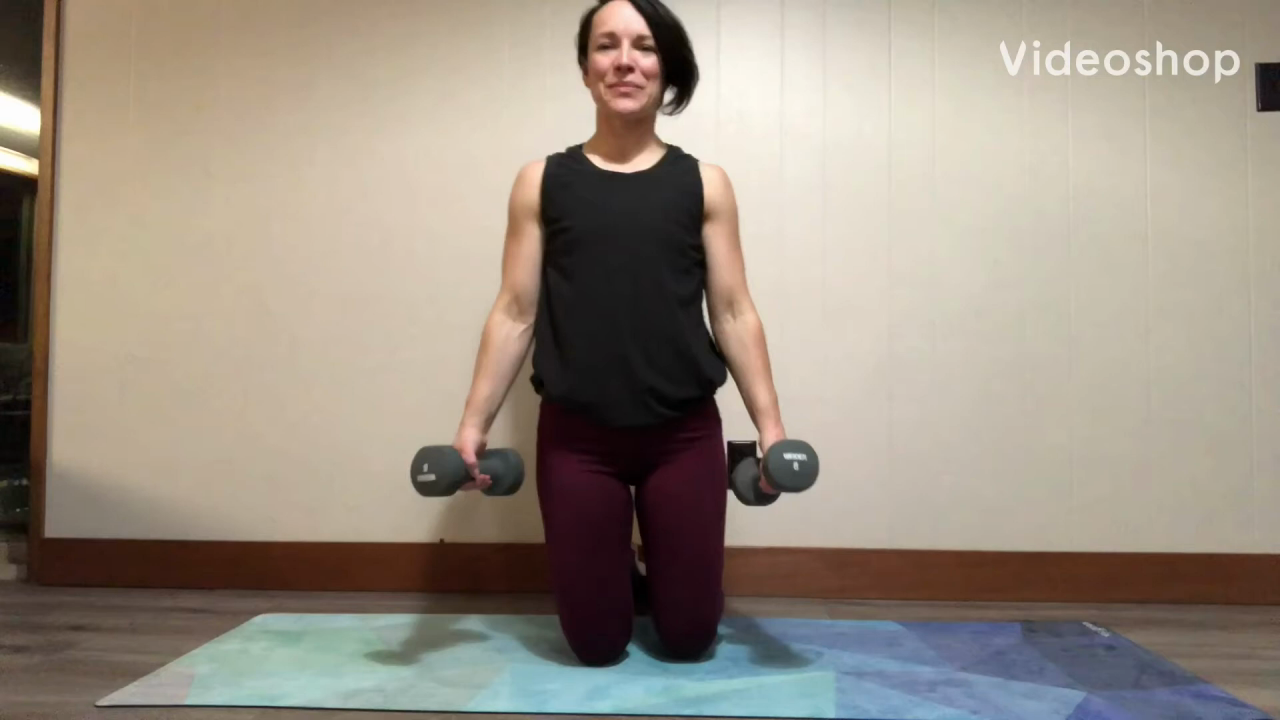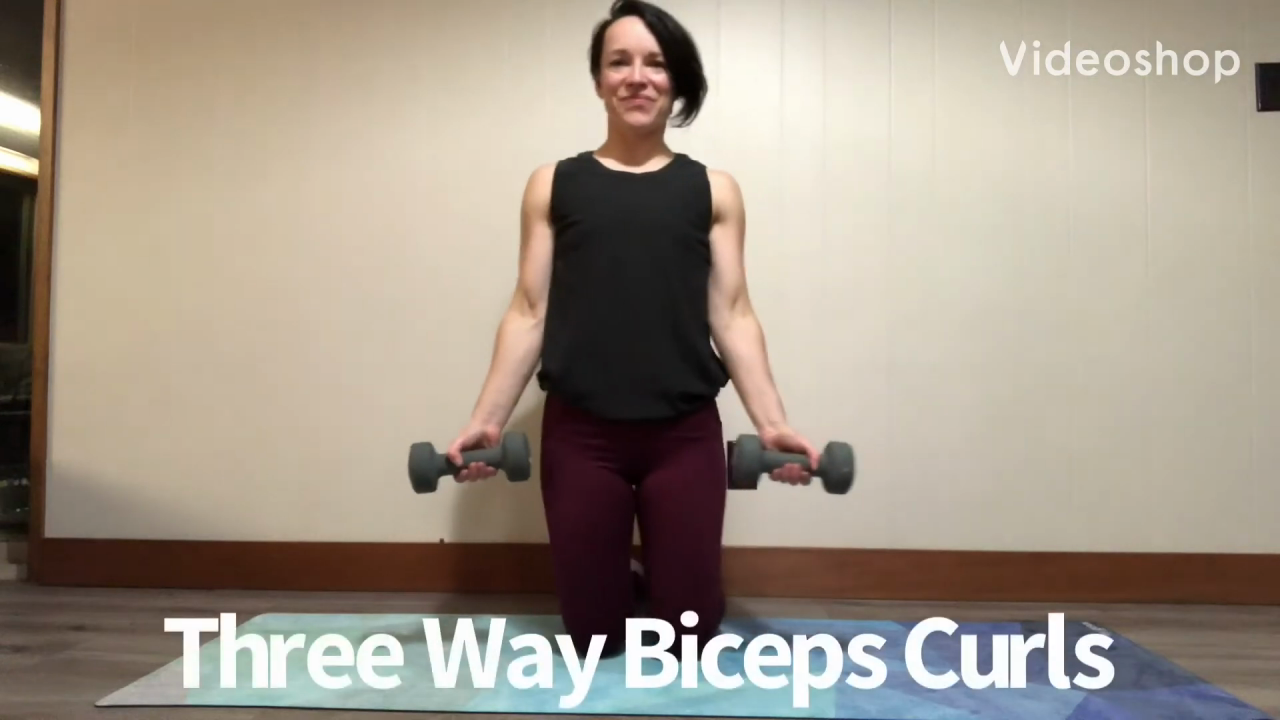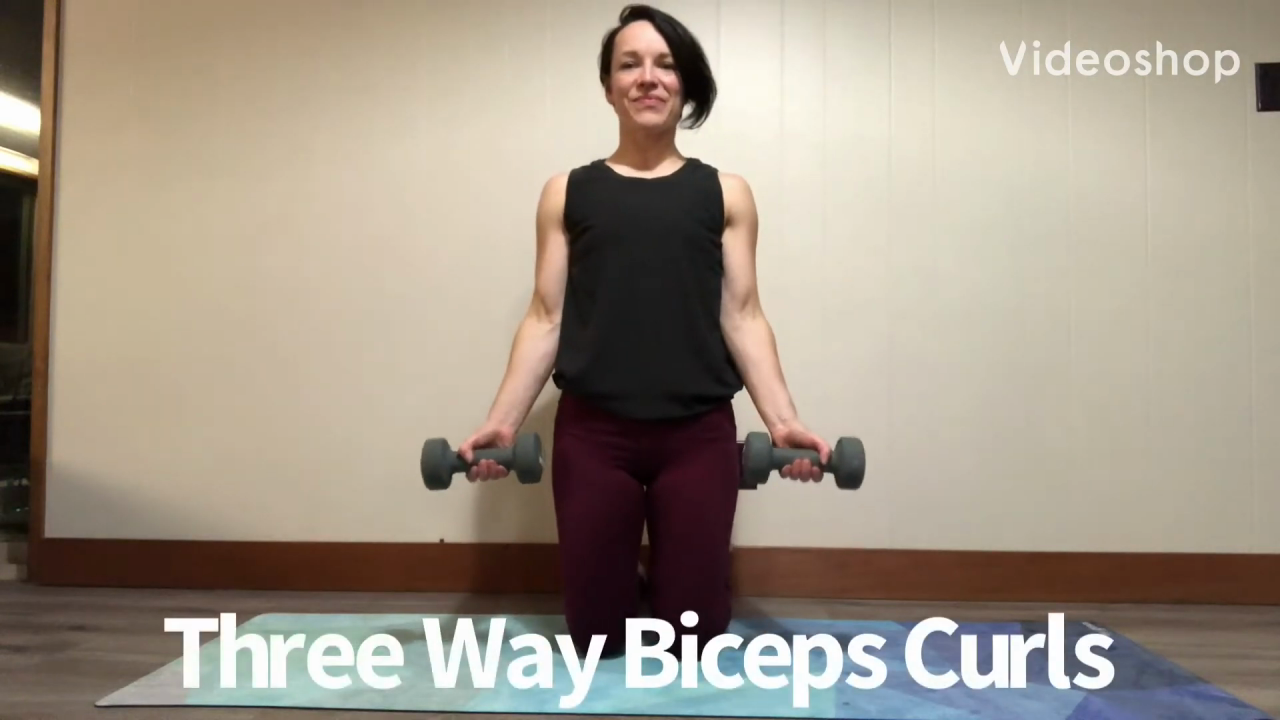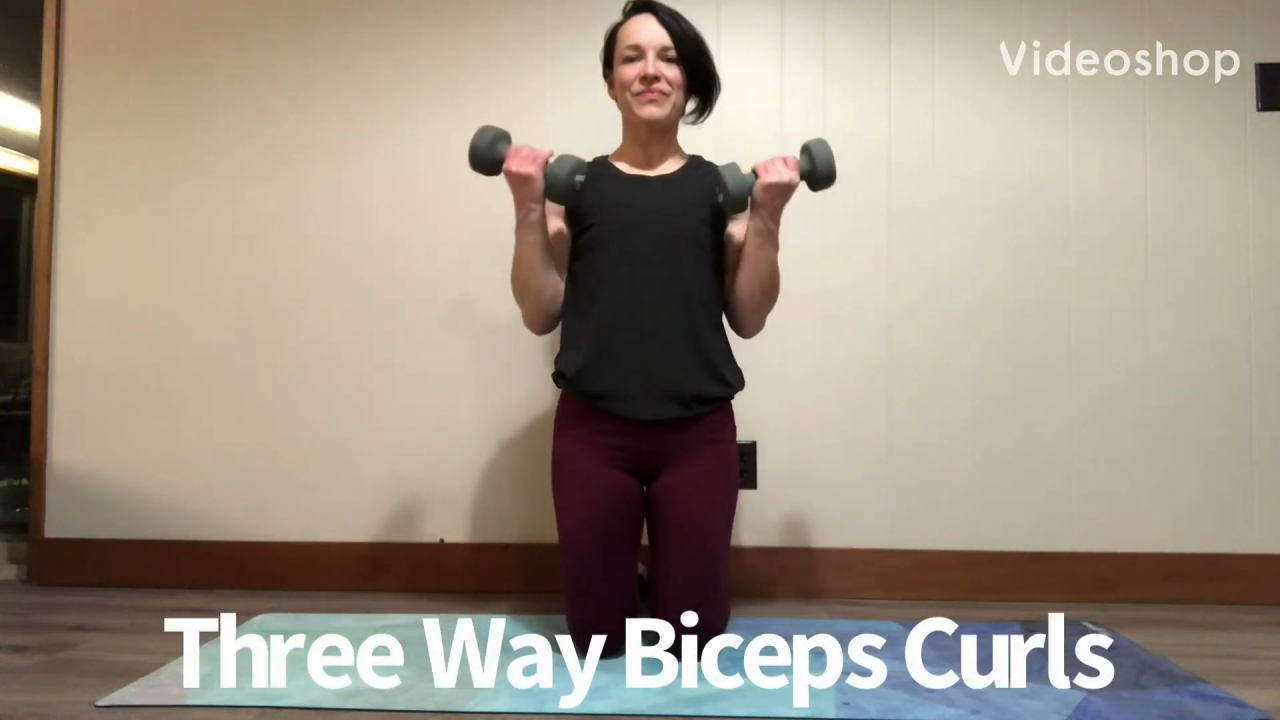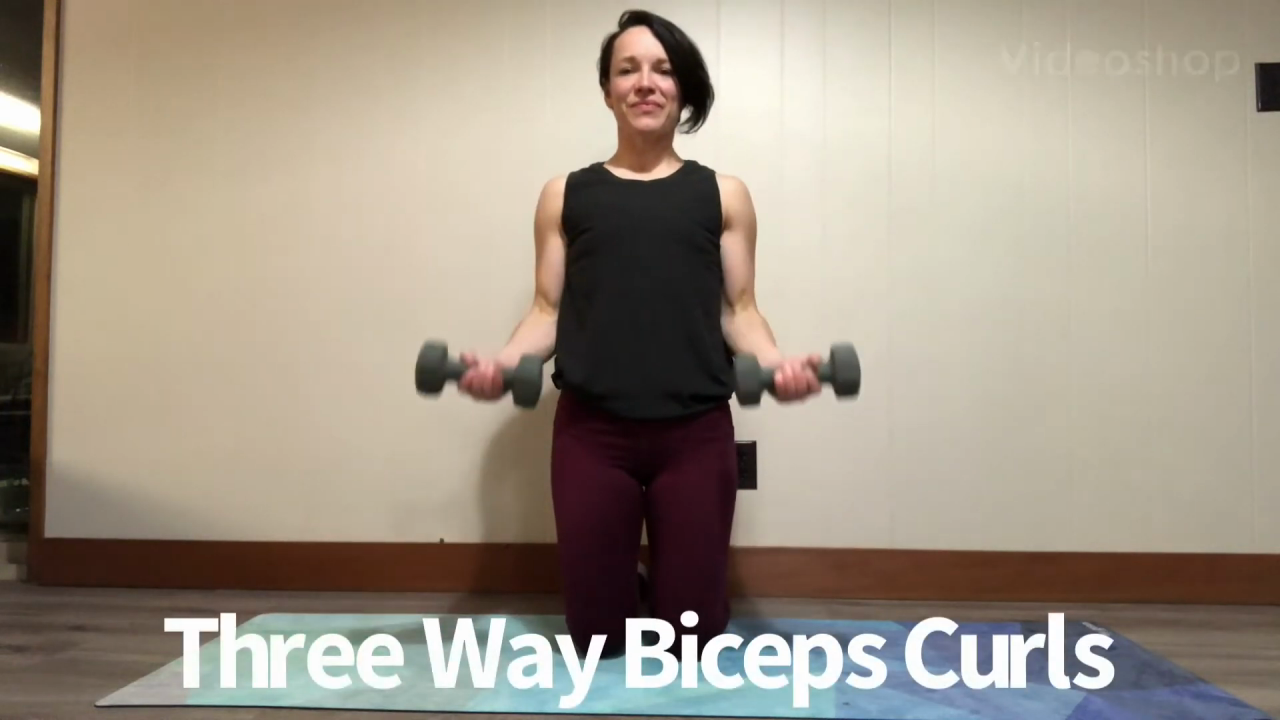
dt=1s
person 1, frame 1
left shoulder: (704, 184)
right shoulder: (541, 183)
left elbow: (733, 311)
right elbow: (515, 313)
left wrist: (769, 423)
right wrist: (474, 423)
left hip: (685, 435)
right hip: (575, 437)
left knee: (689, 636)
right knee: (594, 640)
left ankle: (653, 581)
right ankle: (619, 580)
person 1, frame 2
left shoulder: (713, 189)
right shoulder: (553, 185)
left elbow: (732, 314)
right elbow: (528, 313)
left wrist: (772, 423)
right wrist: (486, 421)
left hip: (685, 433)
right hip: (579, 432)
left knee: (689, 629)
right knee: (594, 632)
left ankle: (656, 579)
right ankle: (621, 581)
person 1, frame 3
left shoulder: (725, 193)
right shoulder: (567, 193)
left elbow: (742, 316)
right elbow: (546, 318)
left wrist: (783, 421)
right wrist: (502, 421)
left hip: (699, 434)
right hip: (592, 432)
left knee: (695, 631)
right knee: (596, 633)
left ankle: (663, 584)
right ankle: (627, 584)
person 1, frame 4
left shoulder: (726, 187)
right shoulder: (572, 185)
left elbow: (749, 319)
right elbow: (539, 315)
left wrist: (766, 215)
right wrist: (529, 206)
left hip: (698, 432)
right hip: (592, 430)
left knee: (694, 634)
right knee: (596, 634)
left ankle: (658, 582)
right ankle: (627, 584)
person 1, frame 5
left shoulder: (724, 194)
right shoulder: (566, 194)
left elbow: (738, 311)
right elbow: (549, 311)
left wrist: (777, 365)
right wrist: (502, 365)
left hip: (697, 433)
right hip: (591, 432)
left knee: (694, 633)
right knee: (596, 634)
left ankle: (662, 583)
right ankle: (631, 587)
